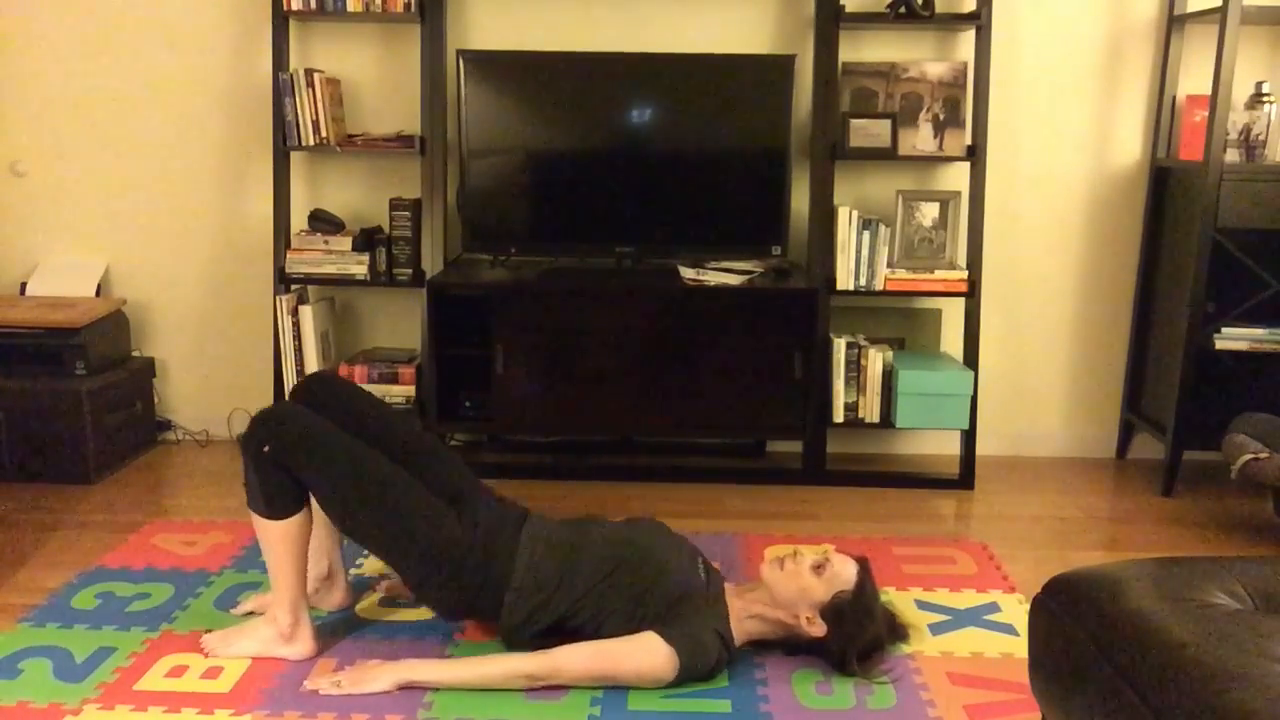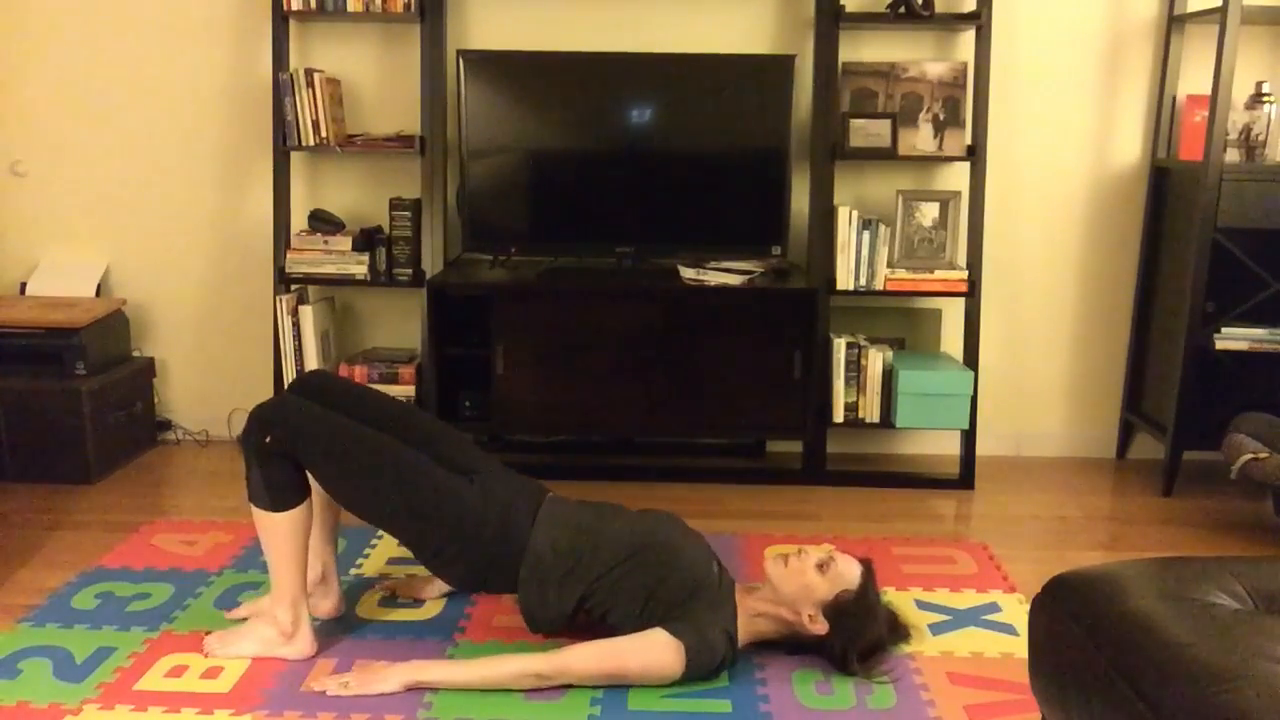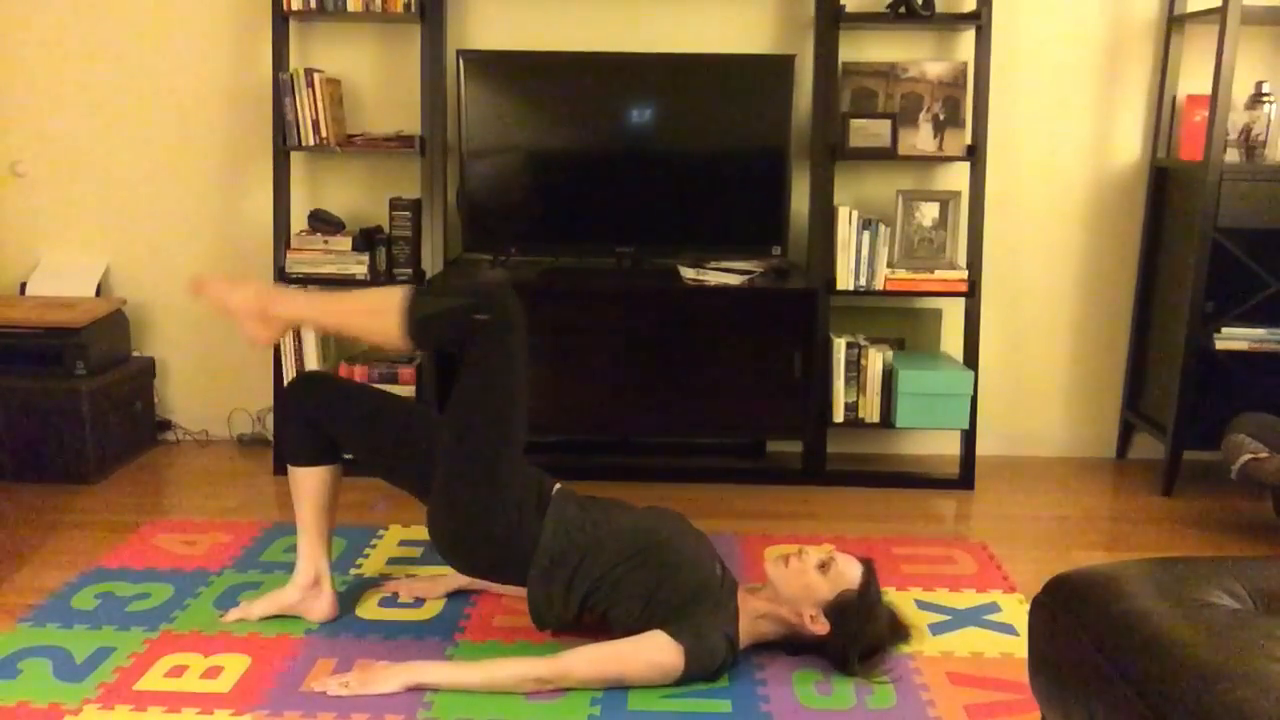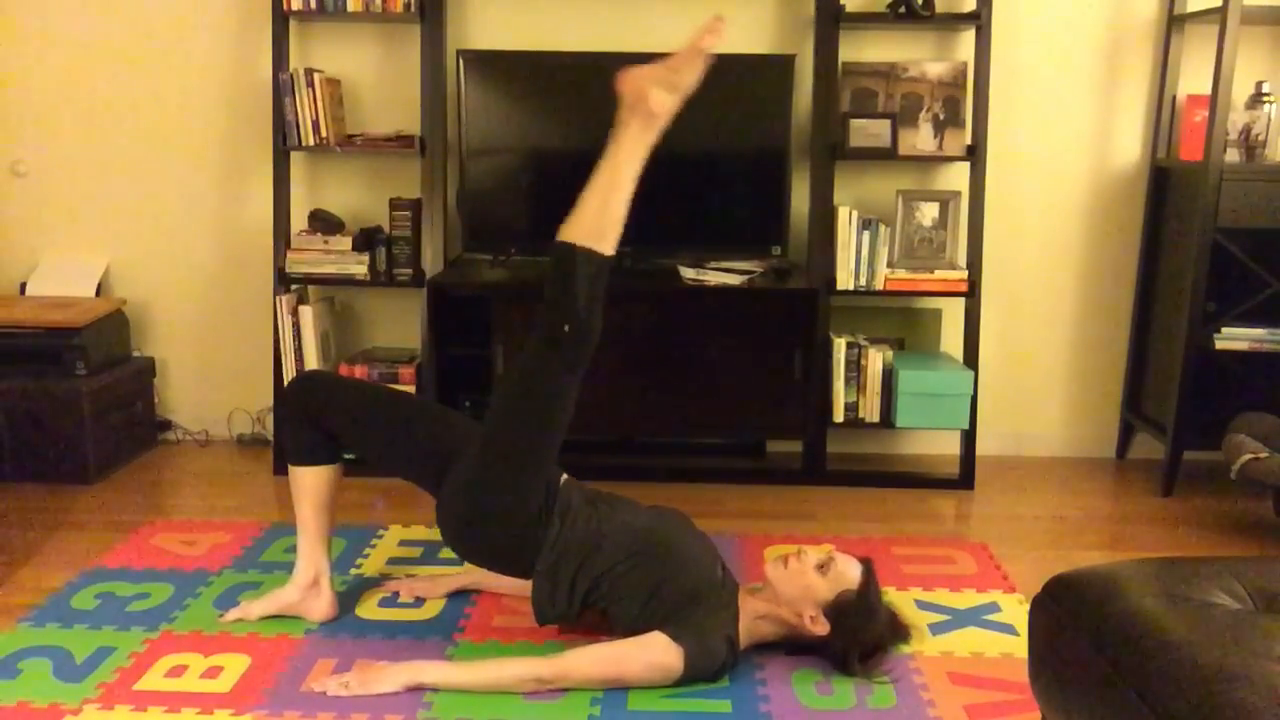
dt=0.7s
person 1, frame 1
left shoulder: (700, 646)
right shoulder: (709, 587)
left elbow: (543, 672)
left wrist: (399, 673)
left hip: (473, 563)
right hip: (497, 530)
left knee: (273, 435)
right knee: (318, 393)
left ankle: (286, 630)
right ankle: (325, 579)
person 1, frame 2
left shoulder: (707, 641)
right shoulder: (712, 584)
left elbow: (553, 670)
right elbow: (611, 563)
left wrist: (410, 673)
left hip: (491, 536)
right hip: (516, 502)
left knee: (274, 427)
right knee: (314, 391)
left ankle: (287, 627)
right ankle: (318, 584)
person 1, frame 3
left shoulder: (709, 643)
right shoulder: (717, 591)
left elbow: (553, 674)
left wrist: (413, 671)
left hip: (499, 530)
right hip: (527, 514)
left knee: (489, 307)
right knee: (312, 396)
left ankle: (285, 307)
right ankle: (310, 585)
person 1, frame 4
left shoulder: (708, 643)
right shoulder: (715, 590)
left elbow: (554, 672)
left wrist: (415, 671)
left hip: (501, 523)
right ankle: (311, 585)
